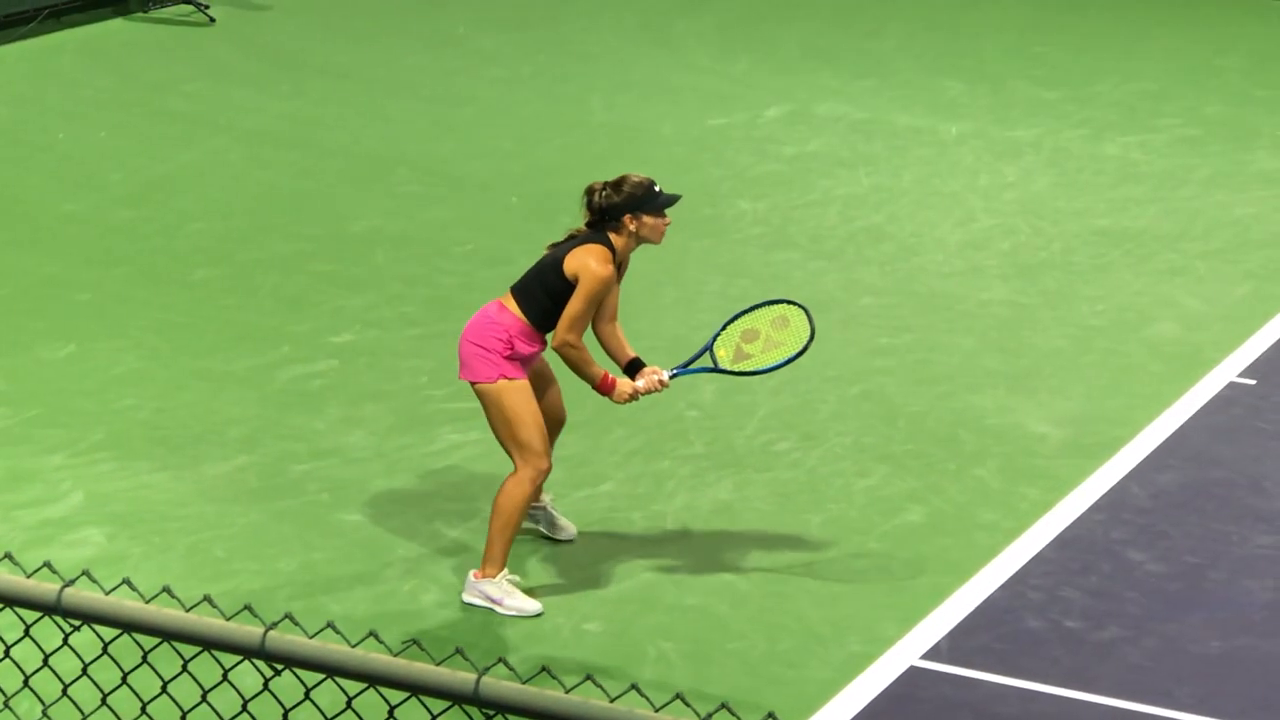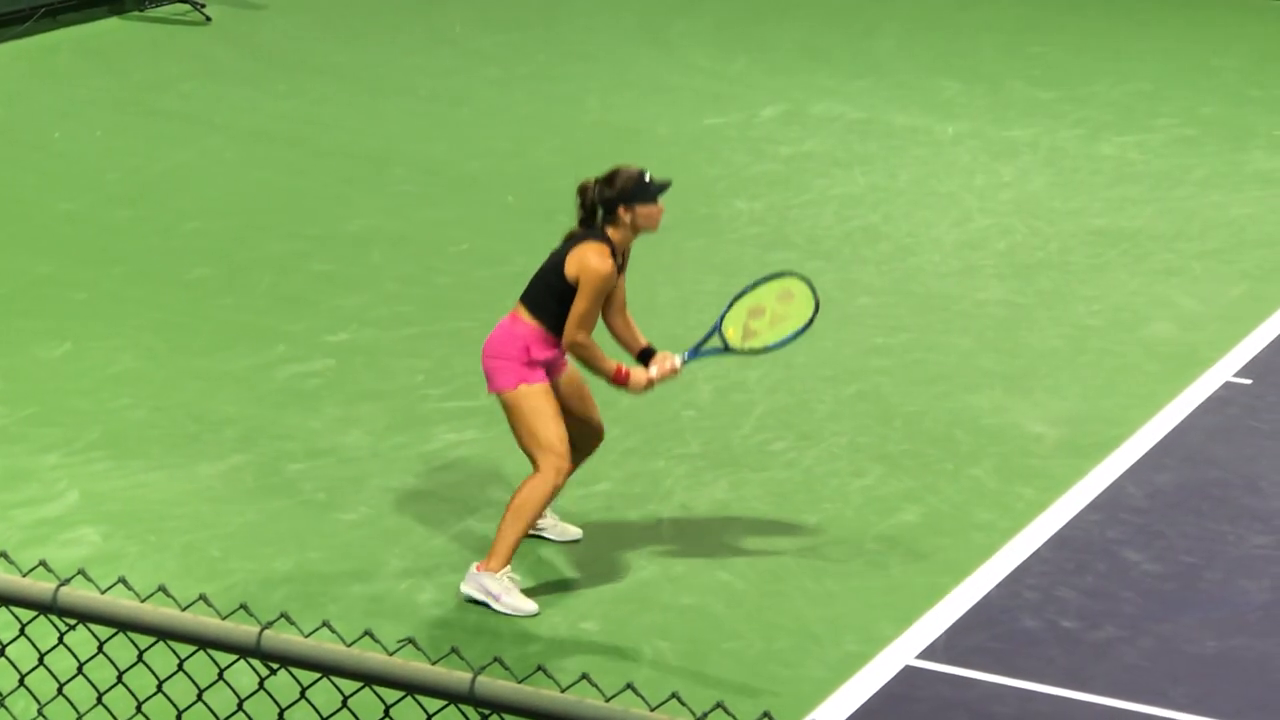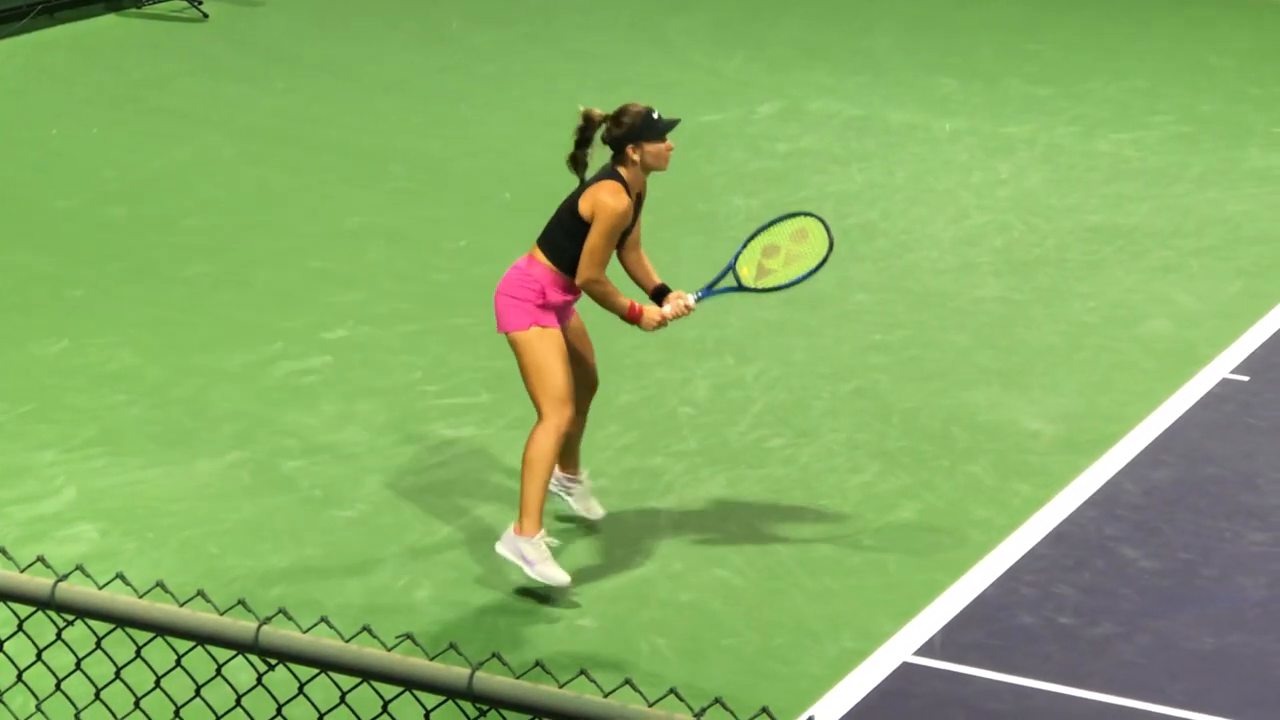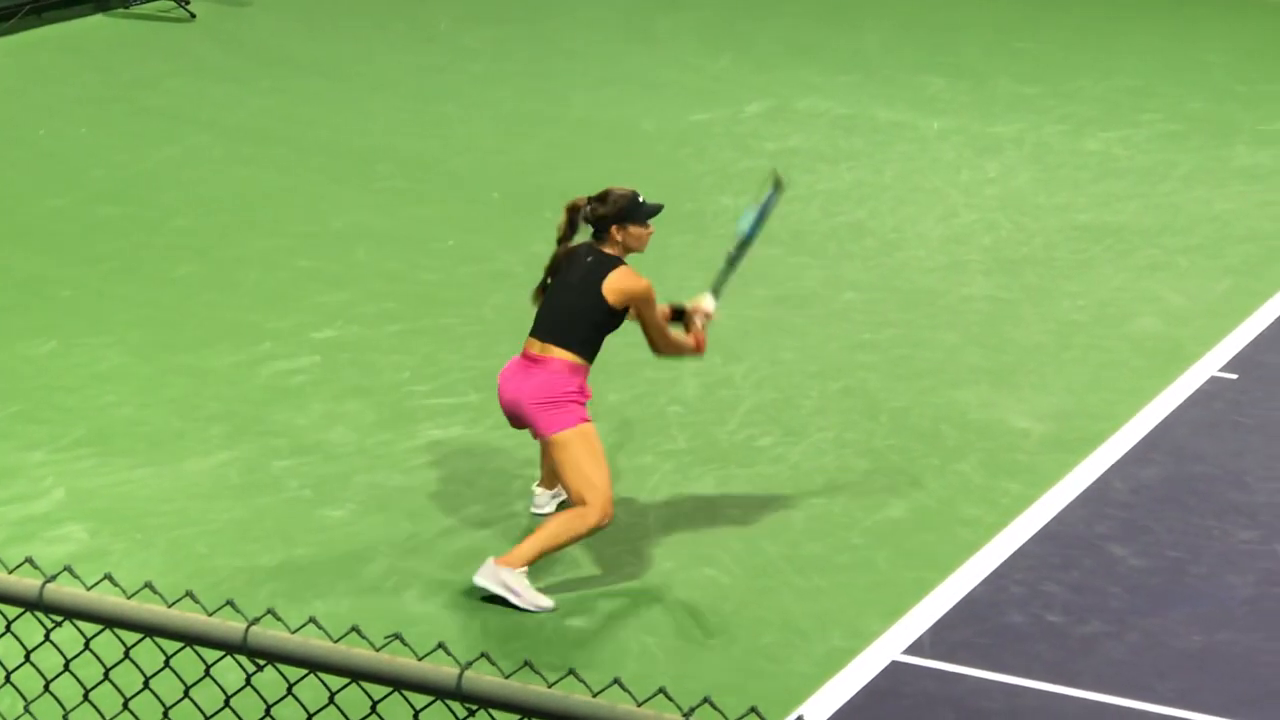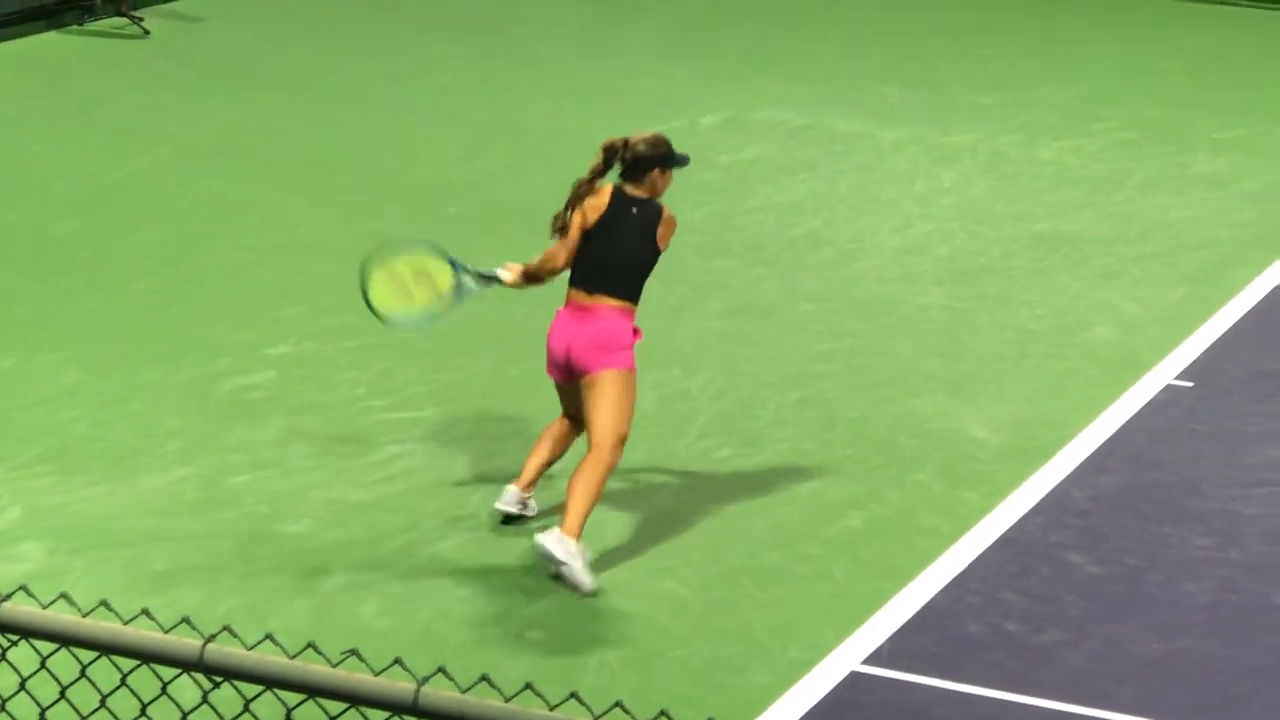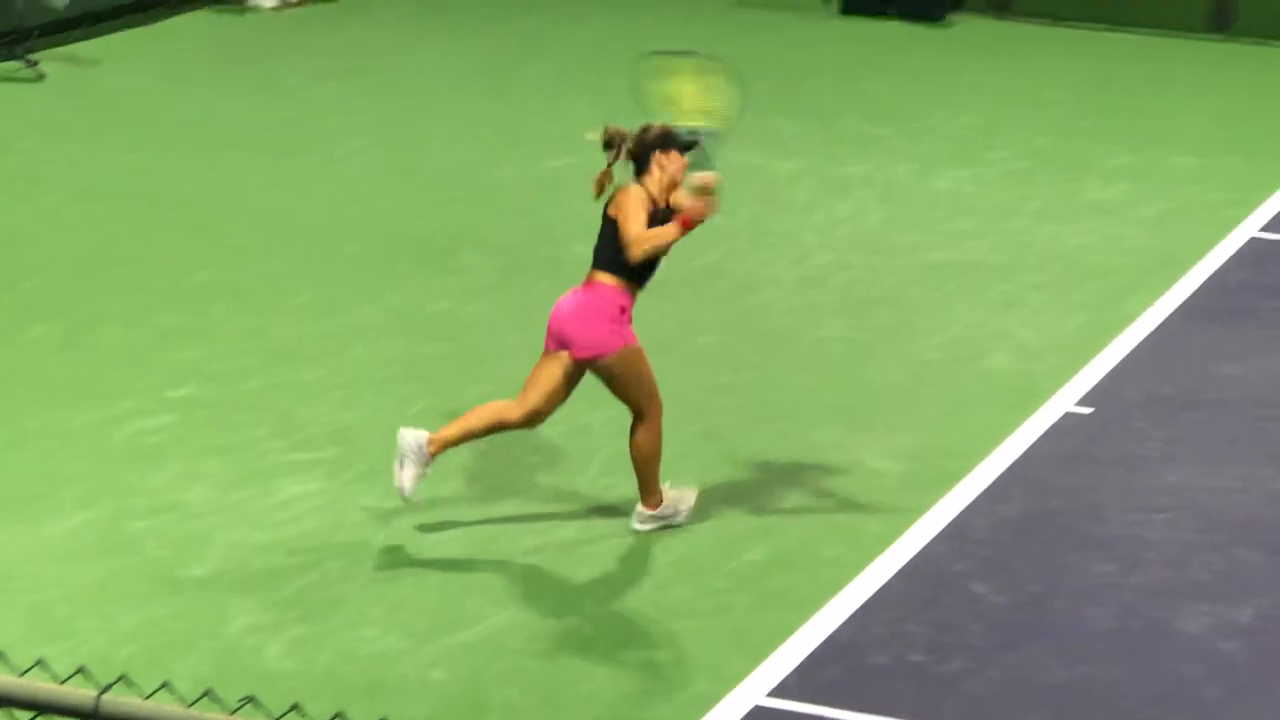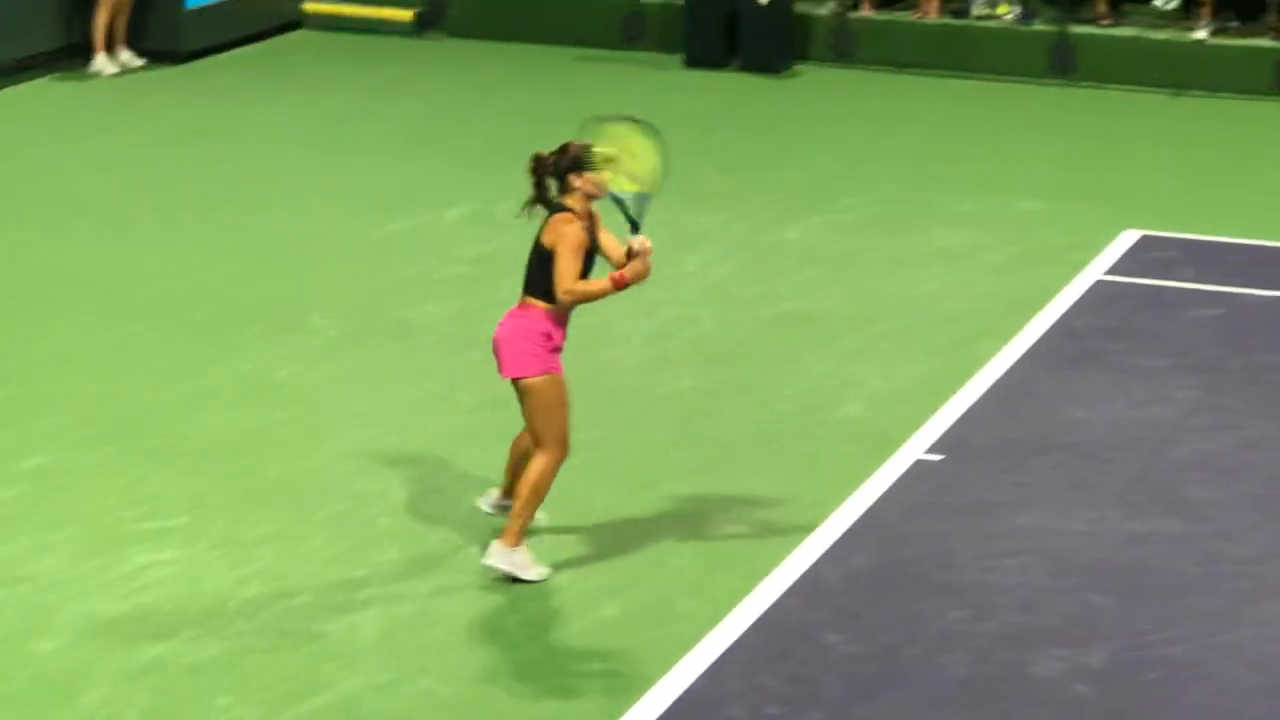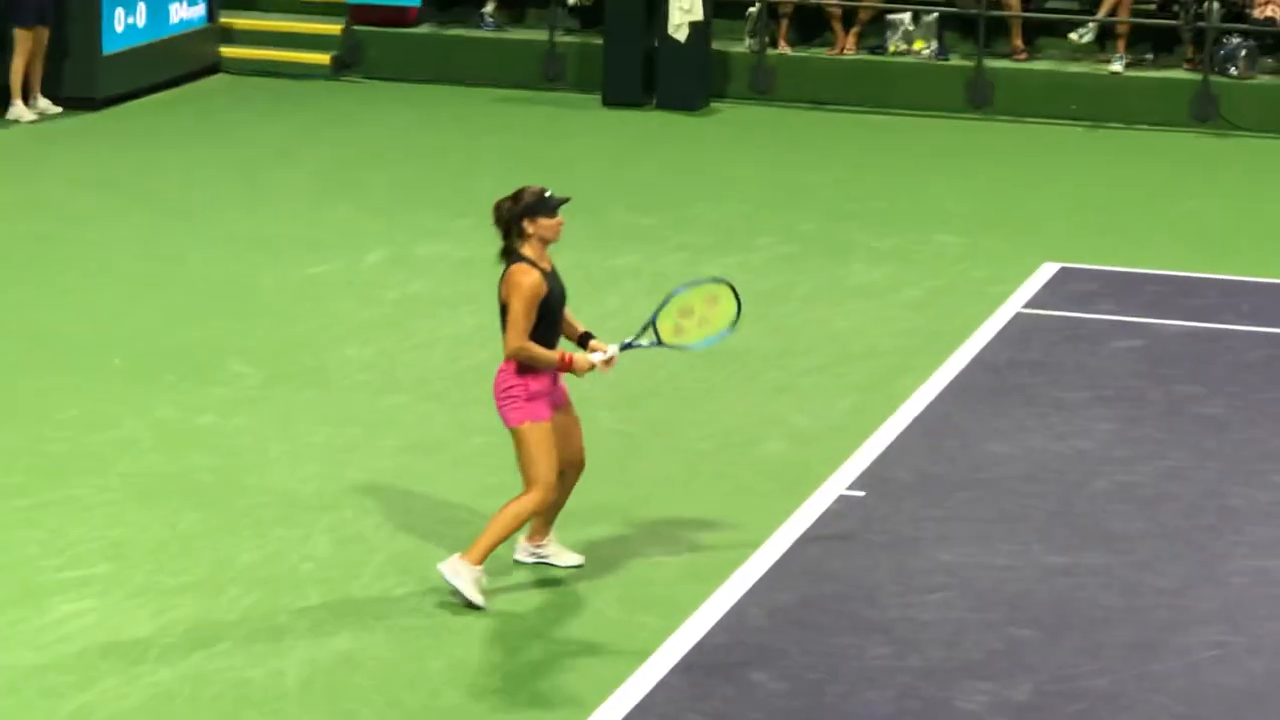
dt=0.3s
person 1, frame 1
left shoulder: (613, 252)
right shoulder: (599, 265)
left elbow: (605, 324)
right elbow: (566, 341)
left wrist: (636, 370)
right wrist: (608, 385)
left hip: (514, 344)
right hip: (494, 348)
left knee: (553, 419)
right knee: (534, 463)
left ankle: (531, 505)
right ankle: (486, 579)
person 1, frame 2
left shoulder: (617, 244)
right shoulder: (599, 262)
left elbow: (616, 312)
right elbow: (577, 338)
left wrist: (648, 356)
right wrist: (623, 376)
left hip: (542, 352)
right hip: (516, 355)
left knee: (589, 434)
right knee: (555, 466)
left ankle: (533, 514)
right ankle: (488, 574)
person 1, frame 3
left shoulder: (633, 184)
right shoulder: (613, 199)
left elbow: (629, 250)
right elbow: (591, 278)
left wrist: (662, 295)
right wrist: (637, 314)
left hip: (554, 296)
right hip: (529, 296)
left knee: (585, 387)
right knee: (558, 413)
left ankle: (568, 476)
right ankle: (525, 536)
person 1, frame 4
left shoulder: (574, 252)
right shoulder: (634, 281)
right elbow: (661, 345)
left wrist: (683, 312)
right wrist: (695, 341)
left hip: (517, 378)
right hip: (551, 393)
left knee: (567, 413)
right knee: (597, 508)
left ankle: (548, 491)
right ankle: (504, 568)
person 1, frame 5
left shoulder: (598, 197)
right shoulder: (665, 221)
left elbow: (557, 261)
left wrist: (525, 273)
left hip: (565, 329)
right hip: (608, 337)
left knee: (573, 418)
right knee: (604, 449)
left ankle: (518, 493)
right ankle: (565, 539)
person 1, frame 6
left shoulder: (669, 196)
right shoulder: (632, 192)
left elbow: (699, 213)
right elbow: (638, 250)
left wrist: (705, 193)
right wrist: (686, 219)
left hip: (574, 312)
right hip: (599, 317)
left knee: (525, 411)
right knee: (648, 411)
left ankle: (425, 444)
right ankle: (652, 505)
person 1, frame 7
left shoulder: (587, 216)
right shoulder: (569, 225)
left elbow: (616, 253)
right elbow: (566, 292)
left wrist: (638, 251)
right wrist: (625, 277)
left hip: (526, 333)
right hip: (530, 338)
left knee: (543, 431)
right knee: (552, 448)
left ankle: (506, 496)
right ankle: (508, 547)
person 1, frame 8
left shoulder: (543, 261)
right shoulder: (526, 278)
left elbow: (557, 313)
right elbow: (516, 347)
left wrist: (587, 341)
right wrist: (569, 362)
left hip: (544, 383)
right hip: (525, 387)
left knee: (572, 464)
right knee: (541, 491)
left ankle: (537, 543)
right ankle: (466, 563)
